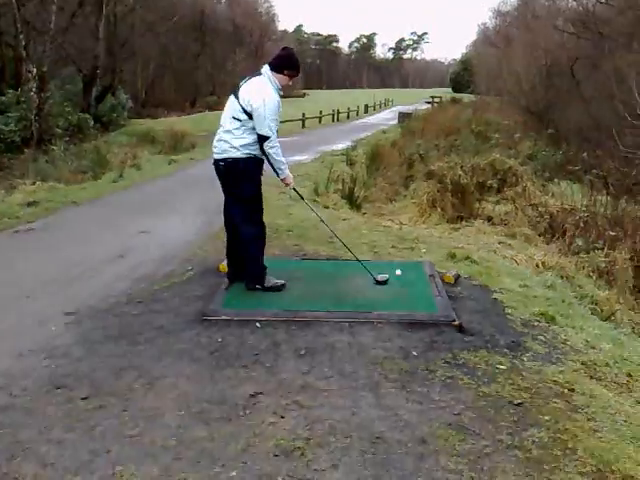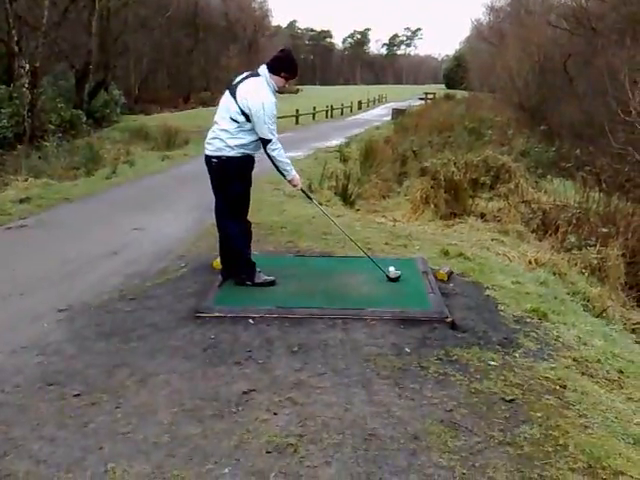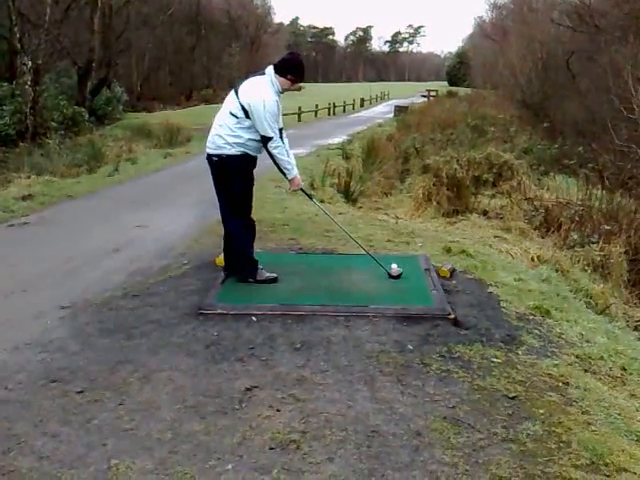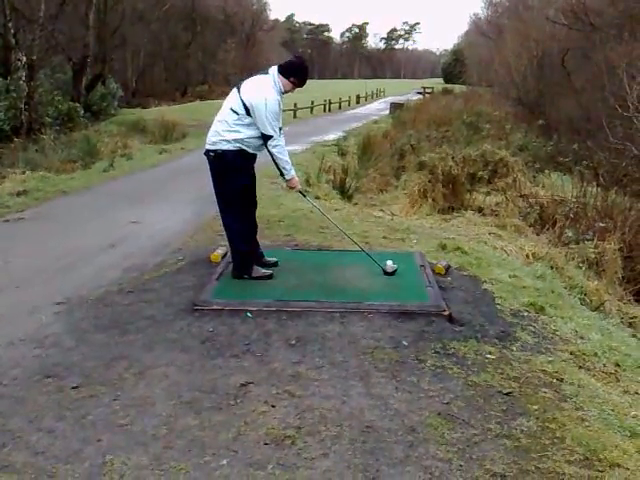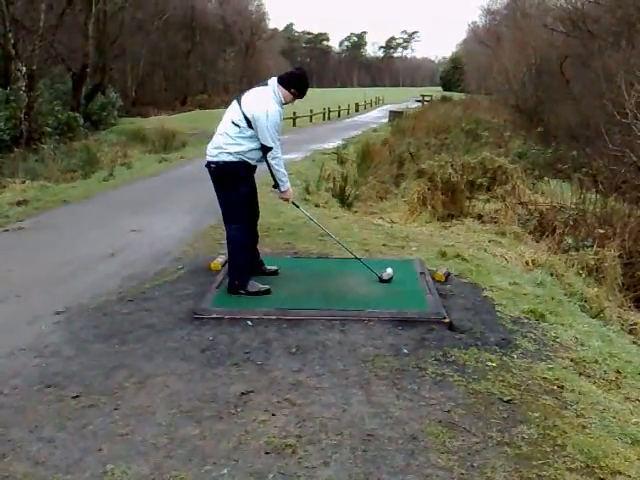
dt=0.5s
person 1, frame 1
left shoulder: (255, 82)
right shoulder: (266, 95)
right elbow: (267, 140)
right wrist: (283, 171)
left hip: (228, 157)
right hip: (239, 160)
left knee: (236, 216)
right knee: (251, 220)
left ankle: (237, 270)
right ankle: (256, 276)
person 1, frame 2
left shoulder: (249, 79)
right shoulder: (263, 97)
right elbow: (270, 142)
right wrist: (290, 174)
left hip: (219, 154)
right hip: (230, 158)
left knee: (228, 214)
right knee: (236, 216)
left ankle: (231, 267)
right ankle: (244, 272)
person 1, frame 3
left shoulder: (263, 84)
right shoulder: (264, 96)
left elbow: (278, 134)
right elbow: (271, 141)
left wrist: (293, 167)
right wrist: (291, 173)
left hip: (233, 154)
right hip: (229, 155)
left knee: (237, 212)
right knee: (240, 214)
left ankle: (234, 263)
right ankle: (247, 269)
person 1, frame 4
left shoulder: (266, 83)
right shoulder: (266, 94)
left elbow: (275, 134)
right elbow: (271, 140)
left wrist: (288, 169)
right wrist: (289, 173)
left hip: (236, 151)
right hip: (227, 152)
left knee: (247, 207)
right knee: (237, 210)
left ankle: (252, 255)
right ankle: (243, 266)
person 1, frame 5
left shoulder: (263, 93)
right shoulder: (269, 107)
left elbow: (270, 147)
right elbow: (271, 151)
left wrist: (280, 182)
right wrist: (284, 185)
left hip: (232, 160)
right hip: (229, 163)
left knee: (249, 215)
right knee: (239, 220)
left ankle: (252, 262)
right ankle: (239, 280)
